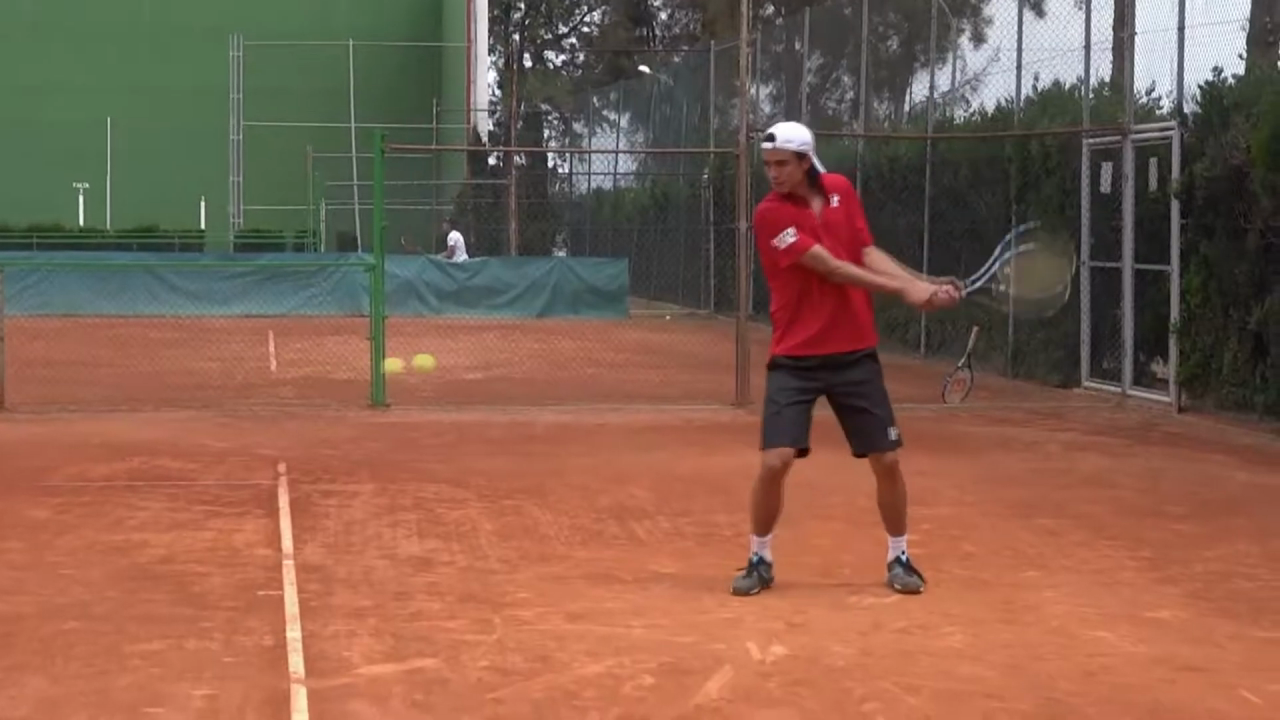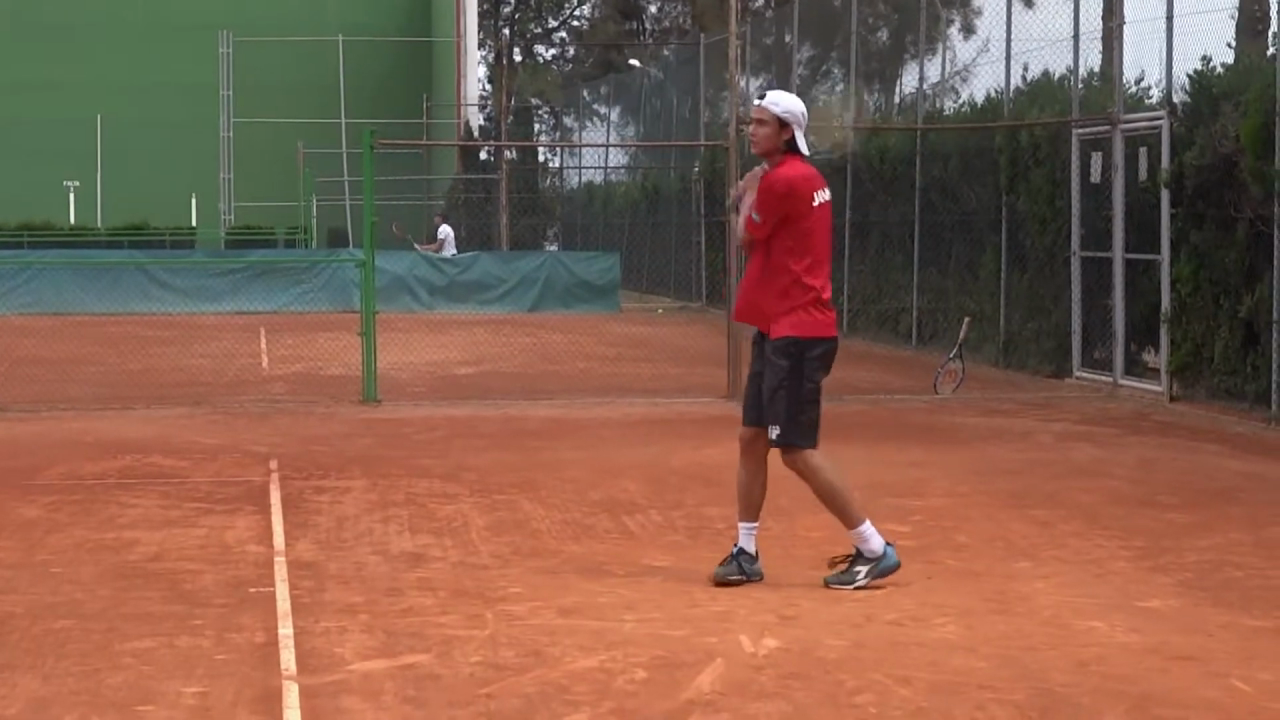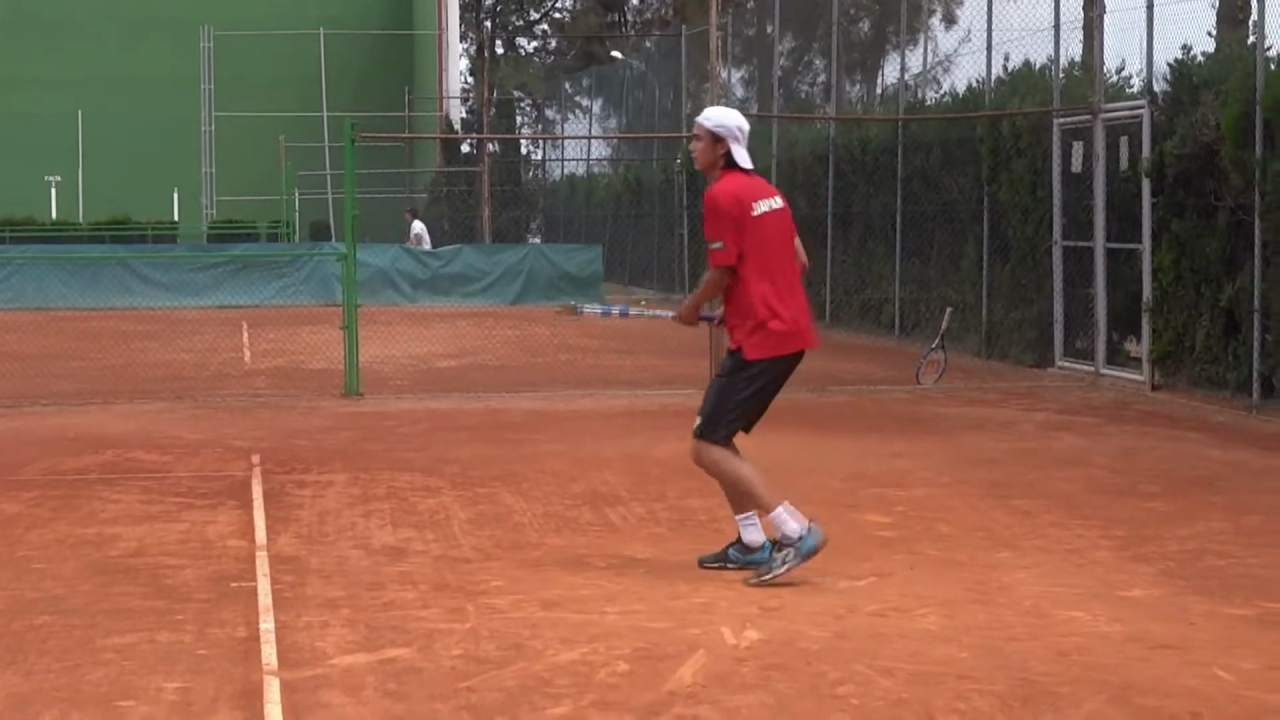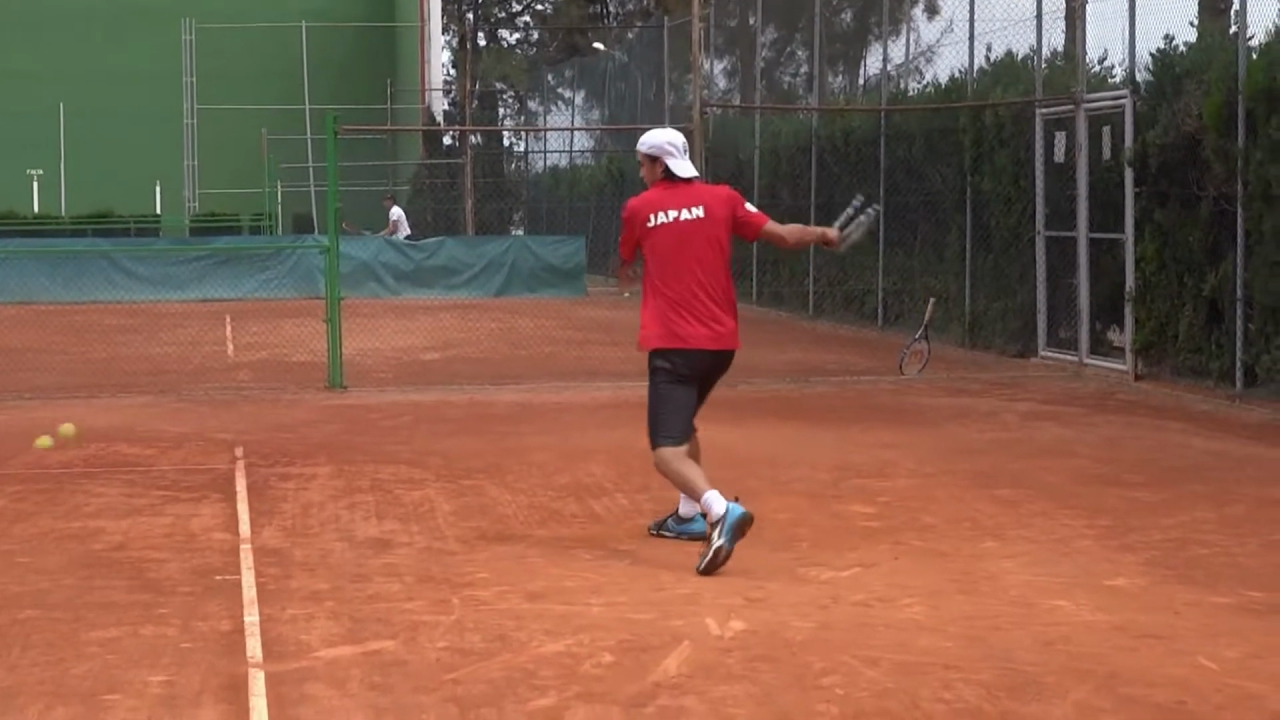
dt=0.7s
person 1, frame 1
left shoulder: (842, 190)
right shoulder: (769, 214)
left elbow: (867, 253)
right elbow: (831, 268)
left wrist: (923, 282)
right wrist: (905, 290)
left hip: (854, 352)
right hip: (795, 358)
left knee: (886, 460)
right knee: (775, 463)
left ankle: (898, 557)
right ankle: (759, 559)
person 1, frame 2
left shoulder: (784, 179)
right shoulder: (800, 176)
left elbow: (746, 238)
left wrist: (746, 194)
right wrist: (755, 189)
left hip: (797, 333)
right hip: (779, 332)
left knee: (797, 453)
right knee: (752, 442)
left ankle: (875, 550)
right ankle: (746, 553)
person 1, frame 3
left shoulder: (721, 195)
right shoulder: (766, 190)
left elbow: (721, 275)
right elbow: (799, 263)
left wrist: (689, 307)
left hip: (762, 340)
right hip: (788, 334)
left knee: (707, 447)
right knee: (716, 435)
left ankle: (796, 531)
right ankle: (754, 543)
person 1, frame 4
left shoulder: (637, 209)
right shoulder: (722, 199)
left elbow: (625, 264)
right elbow: (782, 235)
left wrist: (631, 277)
right wrist: (828, 233)
left hip: (674, 344)
right hip: (722, 341)
left knee: (668, 454)
right knee: (680, 423)
left ankle: (725, 511)
right ankle: (690, 514)
